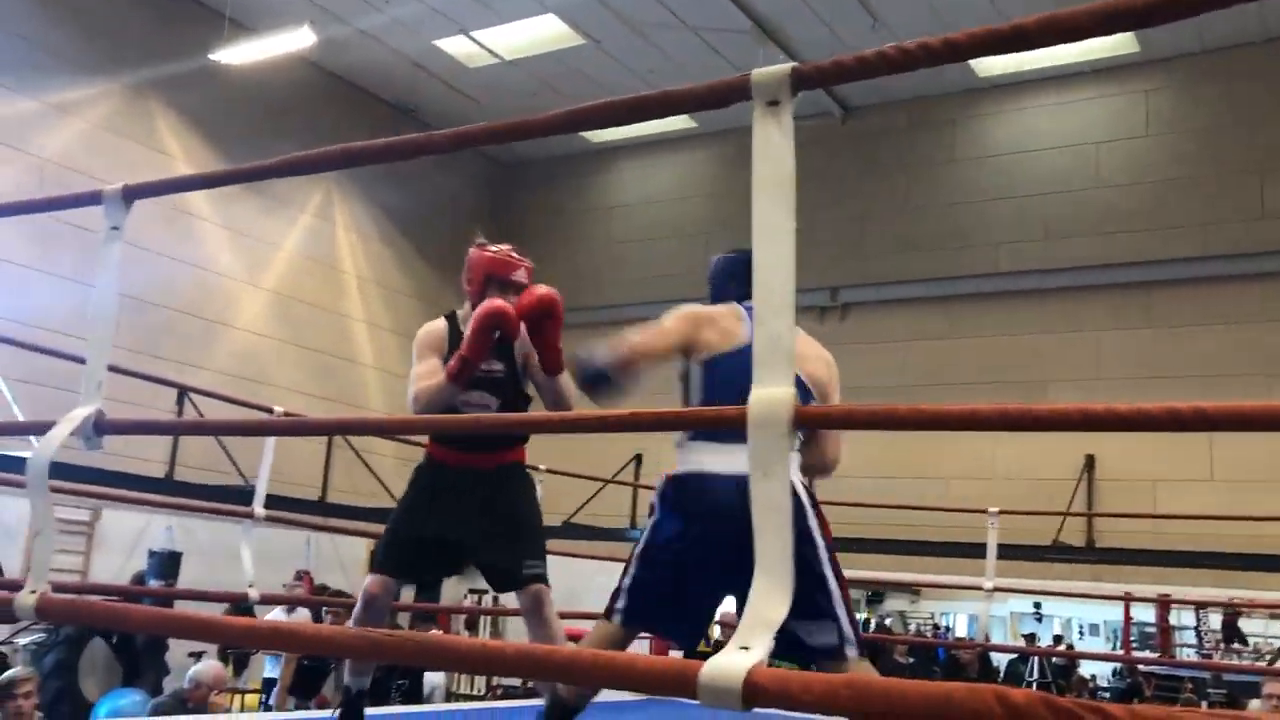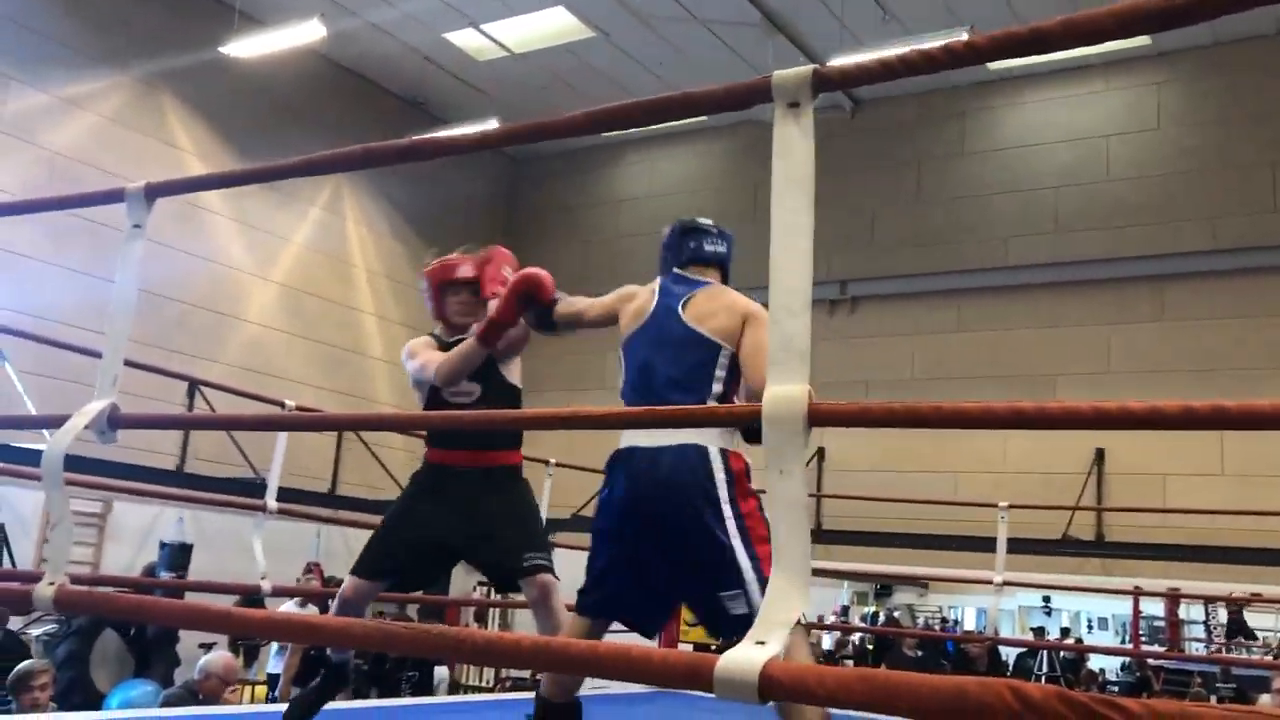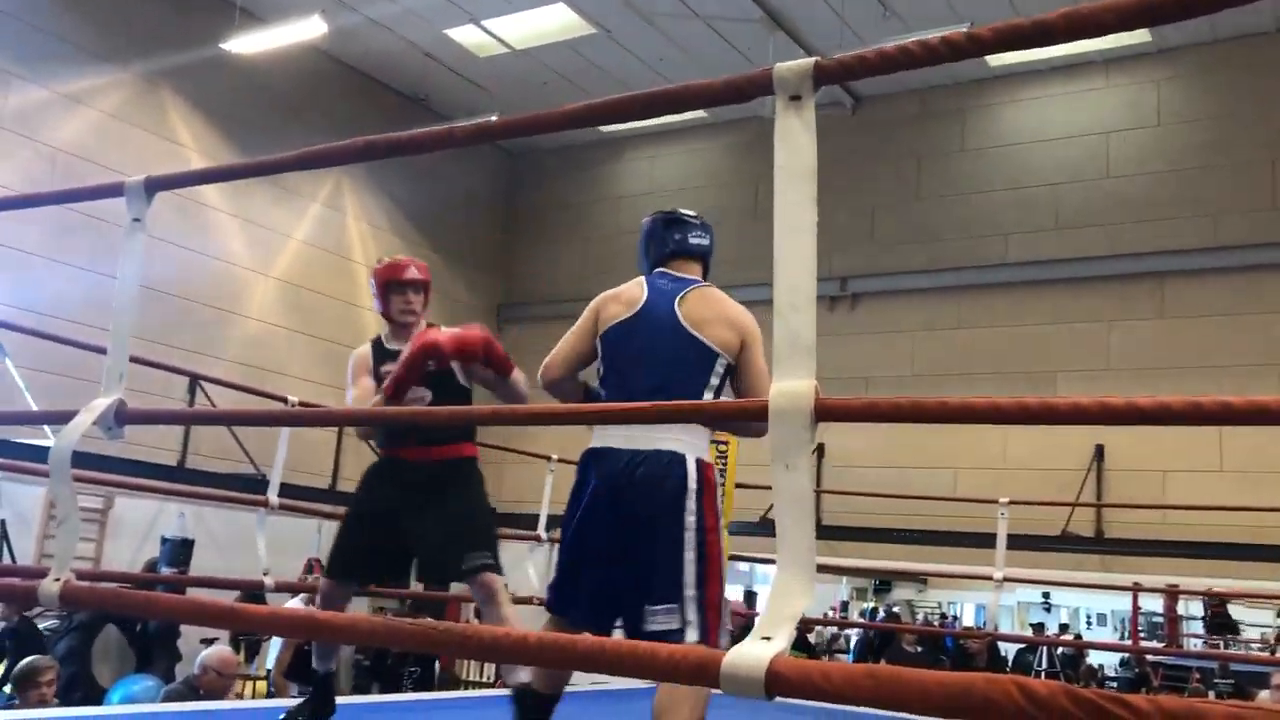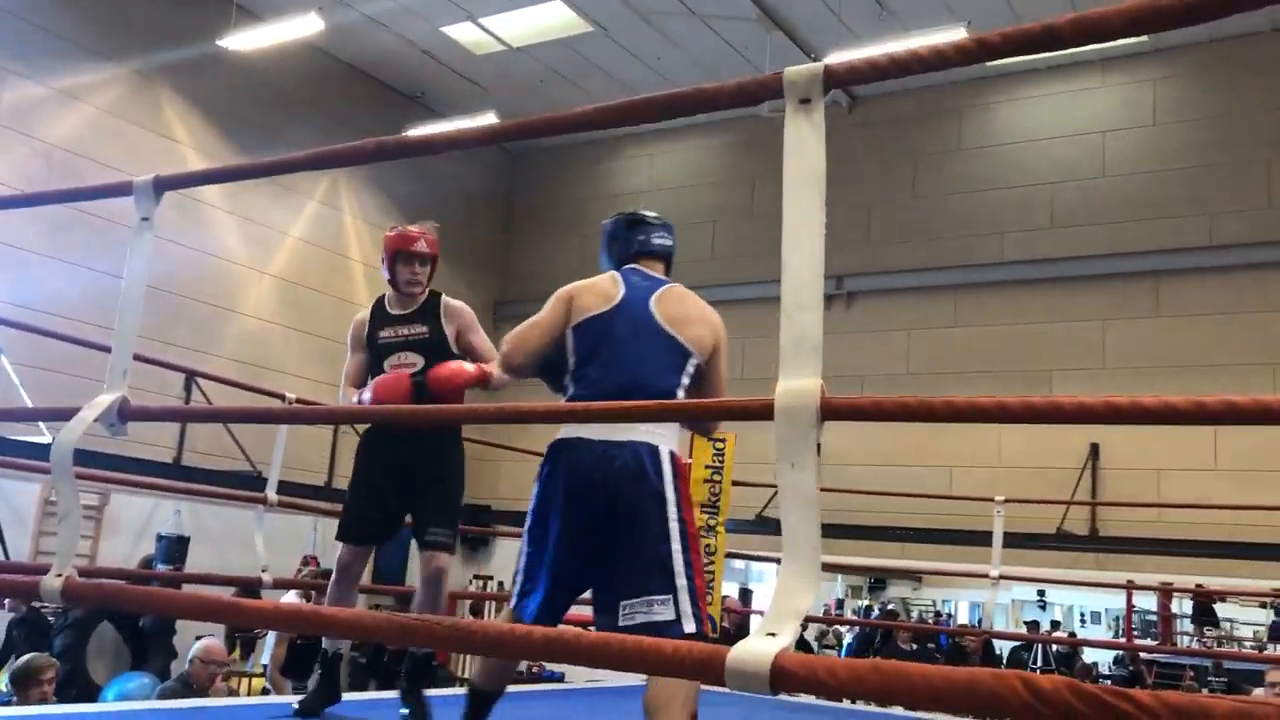
dt=0.2s
person 1, frame 1
left shoulder: (700, 319)
right shoulder: (815, 357)
left elbow: (633, 349)
right elbow: (825, 459)
left wrist: (596, 365)
left hip: (697, 492)
left knee: (620, 620)
right knee: (838, 657)
person 1, frame 2
left shoulder: (636, 301)
right shoulder: (743, 309)
left elbow: (569, 311)
right elbow: (762, 389)
left wrist: (544, 311)
right wrist: (755, 424)
left hip: (632, 469)
right hip: (700, 470)
left knee: (590, 615)
person 1, frame 3
left shoulder: (612, 301)
right shoulder: (734, 318)
left elbow: (553, 376)
right elbow: (758, 421)
left hip: (604, 468)
right hip: (676, 475)
left knee: (567, 617)
right knee: (687, 643)
person 1, frame 4
left shoulder: (580, 292)
right shoulder: (704, 317)
left elbow: (514, 357)
right elbow: (707, 422)
left hip: (574, 459)
right hip: (650, 467)
left knee: (527, 612)
right knee: (672, 638)
person 2, frame 1
left shoulder: (523, 338)
right shoulder: (436, 335)
left elbow: (562, 410)
right elbow: (420, 406)
left wrist: (550, 350)
right wrist: (467, 358)
left hip: (503, 482)
right hip: (442, 478)
left knee: (536, 596)
right knee: (375, 592)
person 2, frame 2
left shoulder: (503, 335)
right shoulder: (420, 348)
left elbow: (514, 337)
right elbow: (442, 375)
right wrist: (494, 323)
left hip: (498, 484)
right hip: (439, 482)
left knee: (542, 587)
right knee: (353, 593)
right ankle: (333, 675)
person 2, frame 3
left shoulder: (459, 347)
right shoulder: (366, 357)
left elbow: (518, 397)
right elbow: (364, 427)
left wrist: (498, 361)
right wrist: (405, 372)
left hip: (453, 477)
right hip: (391, 477)
left knee: (487, 584)
right knee: (332, 590)
person 2, frame 4
left shoulder: (452, 312)
right shoulder: (366, 322)
left elbow: (496, 369)
right elbow: (347, 394)
left wrist: (477, 378)
right wrist: (366, 400)
left hip: (438, 447)
right hip: (383, 444)
left knee: (436, 565)
right knee: (348, 559)
left ankle: (415, 678)
right ankle: (329, 677)
